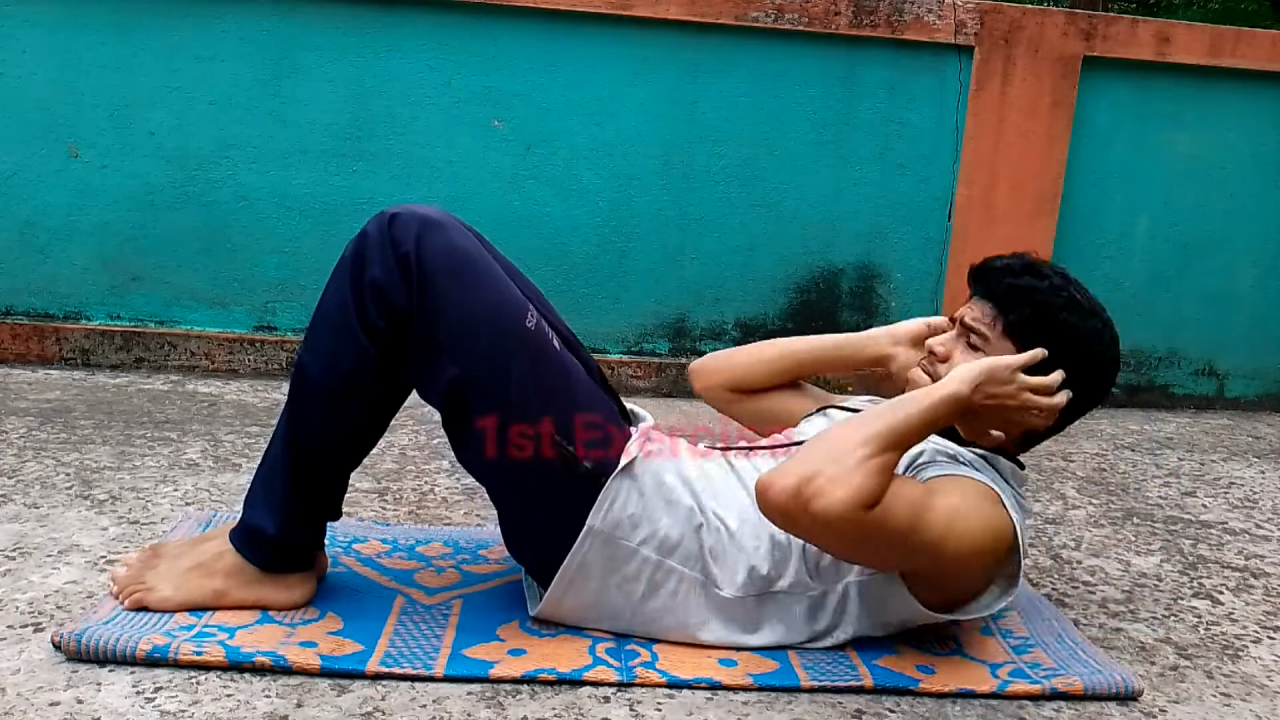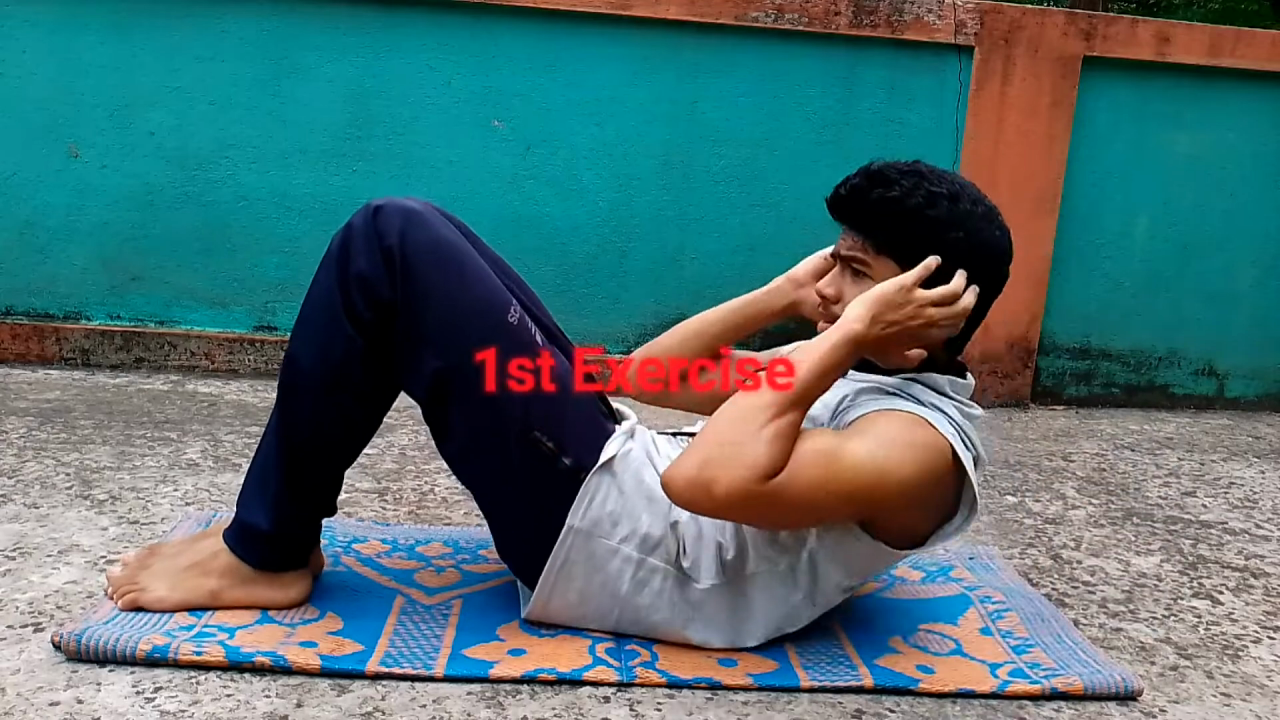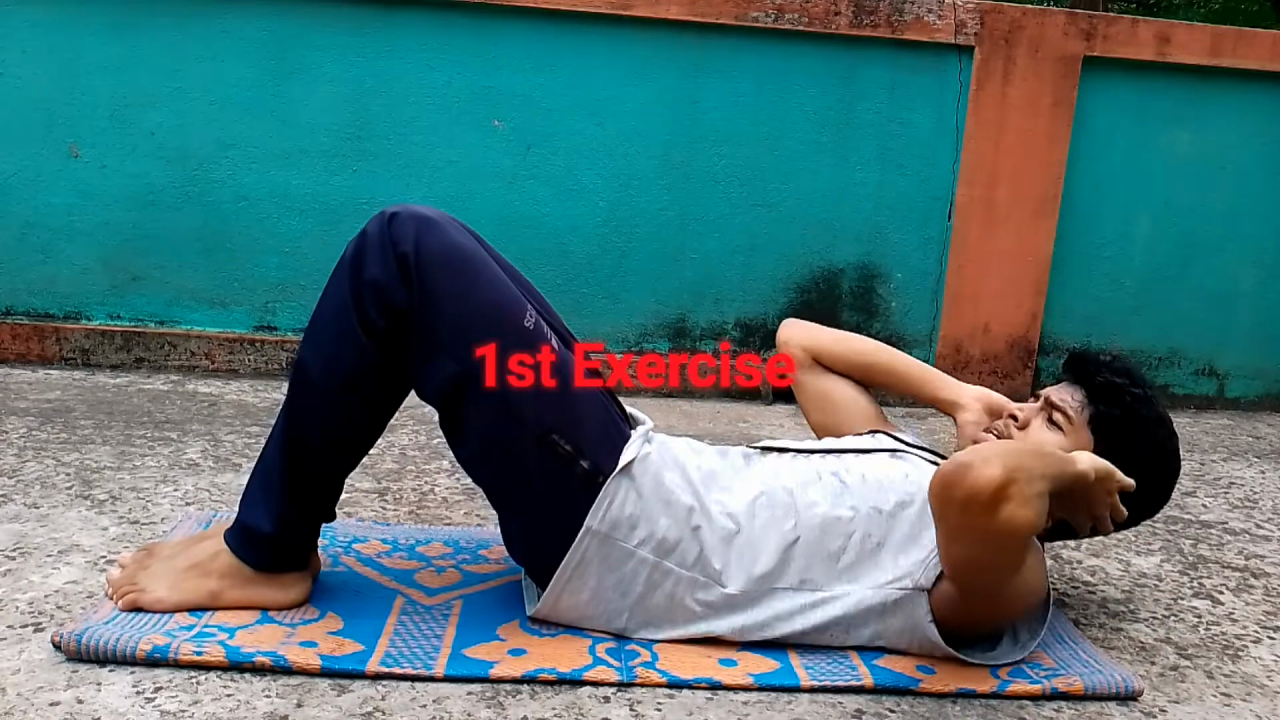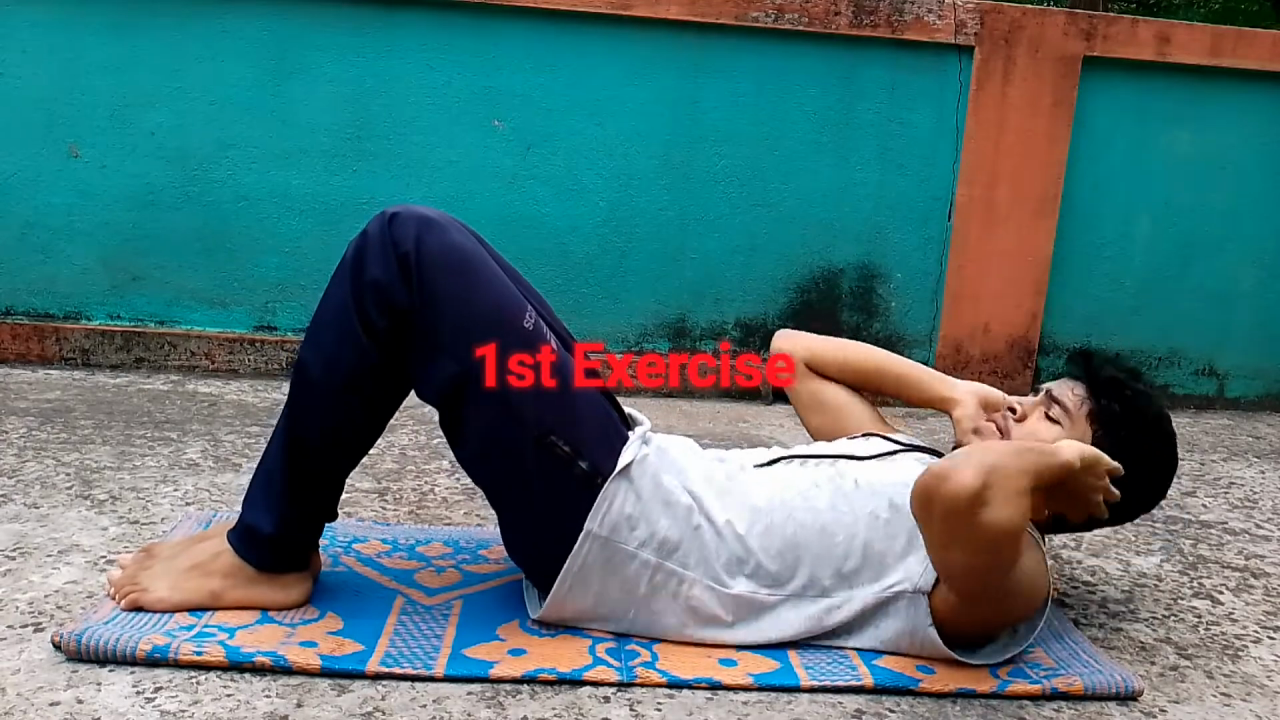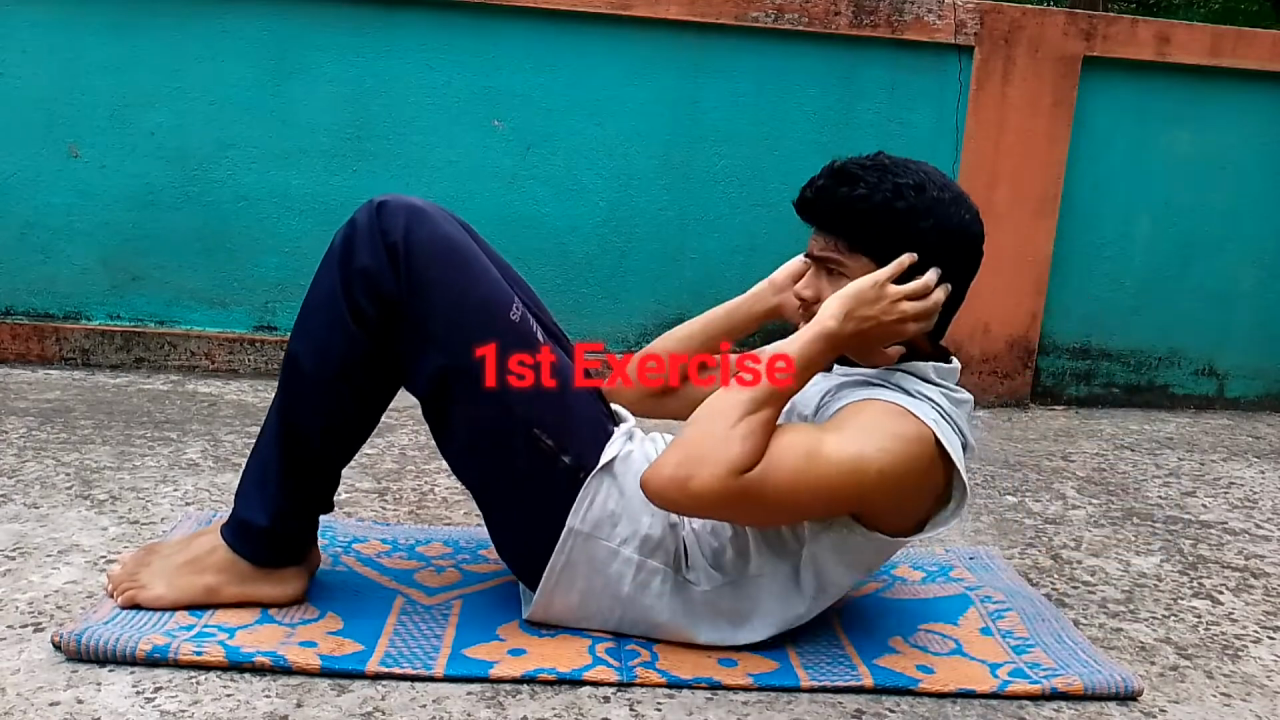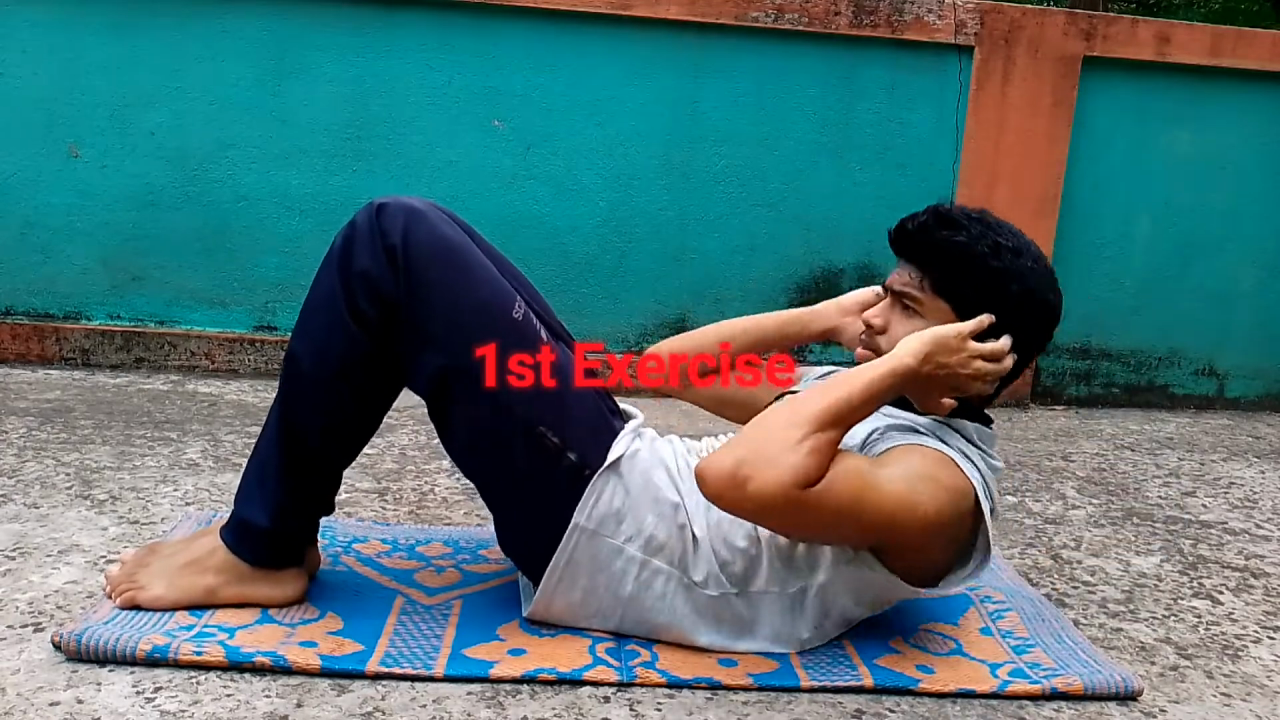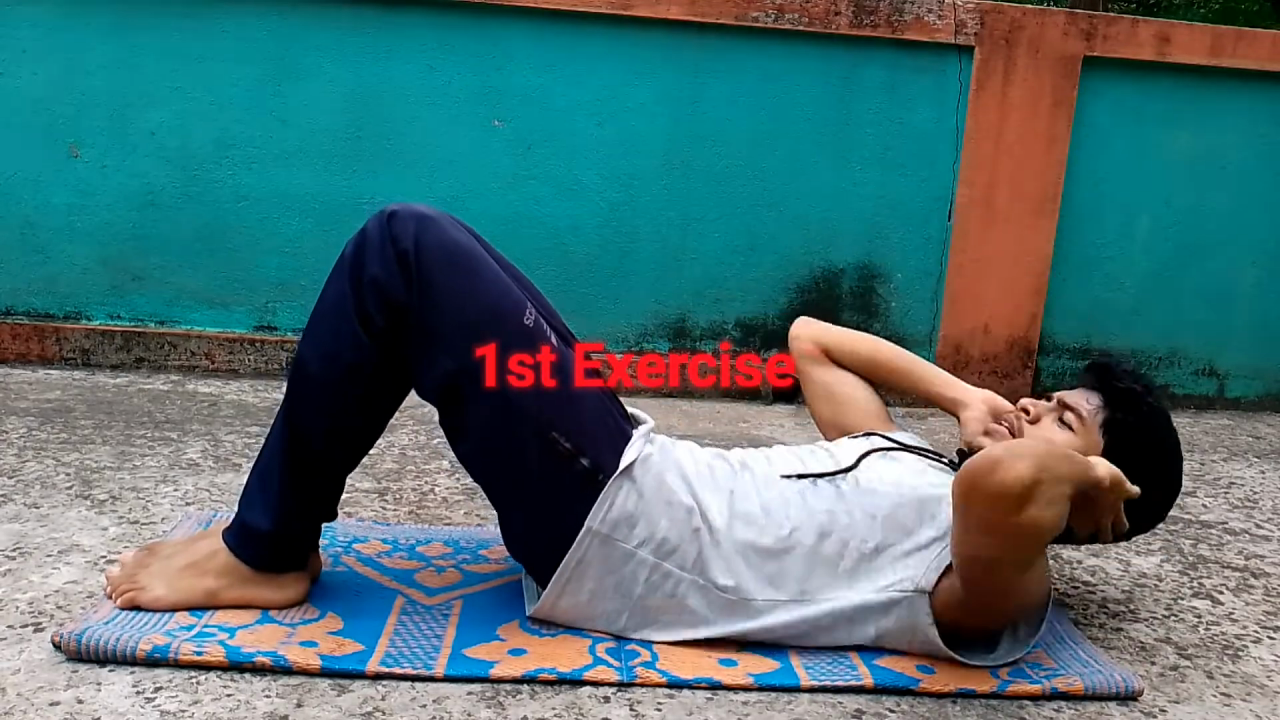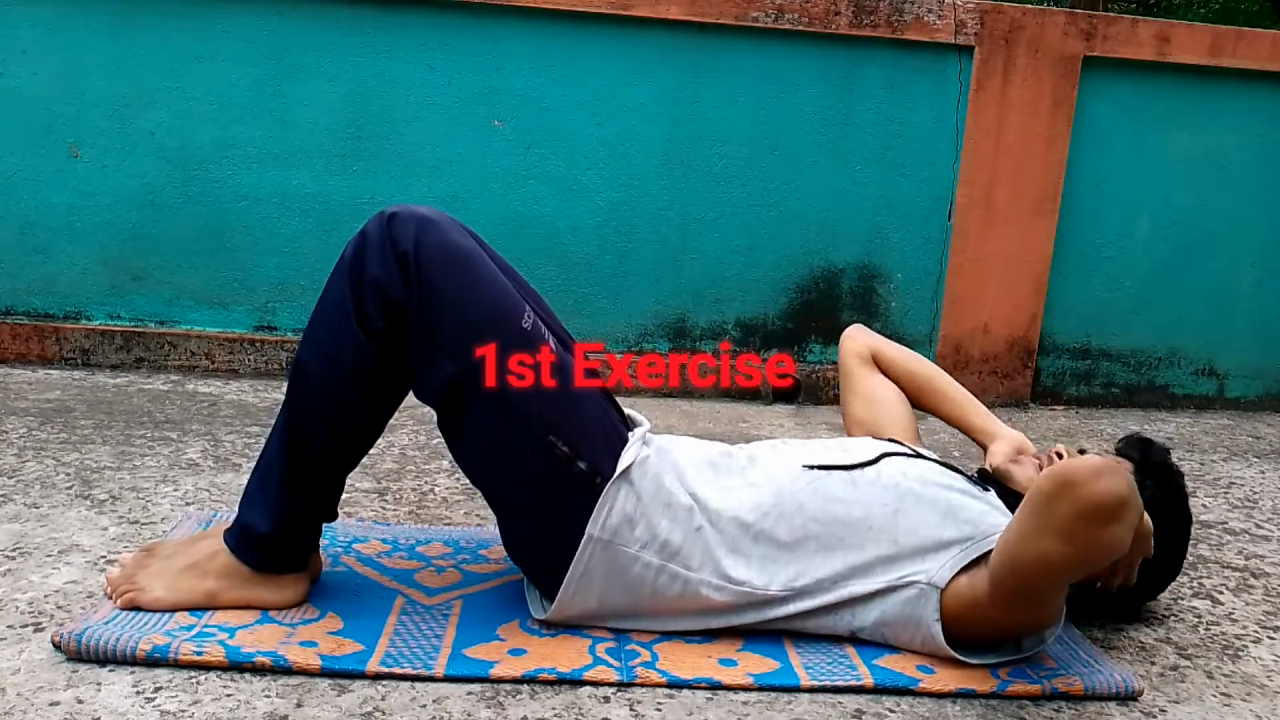
dt=0.5s
person 1, frame 1
left shoulder: (978, 521)
right shoulder: (903, 425)
left elbow: (795, 494)
right elbow: (715, 376)
left wrist: (941, 399)
right wrist: (883, 349)
left hip: (610, 539)
right hip: (639, 480)
left knee: (408, 250)
right knee: (417, 251)
left ankle: (270, 555)
right ankle: (288, 537)
person 1, frame 2
left shoulder: (920, 449)
right shoulder: (863, 377)
left elbow: (706, 479)
right elbow: (650, 367)
left wrist: (845, 333)
right wrist: (784, 295)
left hip: (598, 536)
right hip: (617, 476)
left knee: (390, 244)
right knee: (408, 239)
left ankle: (266, 556)
right ankle: (276, 535)
person 1, frame 3
left shoulder: (996, 585)
right shoulder: (905, 459)
left elbow: (985, 482)
right elbow: (799, 340)
left wrist: (1066, 470)
right wrist: (957, 395)
left hip: (614, 529)
right hip: (637, 478)
left knee: (409, 250)
right knee: (414, 248)
left ankle: (265, 555)
right ankle: (276, 531)
person 1, frame 4
left shoulder: (1000, 582)
right shoulder: (908, 457)
left elbow: (961, 492)
right elbow: (795, 349)
left wrist: (1056, 460)
right wrist: (950, 393)
left hip: (614, 532)
right hip: (640, 477)
left knee: (409, 251)
right knee: (412, 251)
left ankle: (269, 555)
right ankle: (277, 533)
person 1, frame 5
left shoulder: (906, 438)
right shoulder: (862, 377)
left elbow: (686, 478)
right elbow: (645, 387)
left wrist: (818, 336)
right wrist: (769, 300)
left hip: (598, 539)
right hip: (612, 485)
left knee: (396, 238)
right knee: (404, 244)
left ankle: (261, 552)
right ankle: (279, 533)
person 1, frame 6
left shoulder: (939, 489)
right shoulder: (882, 405)
left elbow: (740, 478)
right elbow: (668, 361)
left wrist: (893, 367)
right wrist: (826, 319)
left hip: (602, 535)
right hip: (628, 476)
left knee: (395, 241)
right knee: (404, 239)
left ankle: (261, 551)
right ankle: (277, 531)
person 1, frame 7
left shoulder: (995, 584)
right shoulder: (912, 460)
left elbow: (1006, 490)
right elbow: (808, 338)
left wrist: (1076, 467)
right wrist: (963, 396)
left hip: (612, 530)
right hip: (636, 481)
left knee: (408, 248)
right knee: (412, 246)
left ankle: (265, 555)
right ankle: (274, 533)
person 1, frame 8
left shoulder: (1008, 598)
right shoulder: (937, 486)
left elbow: (1092, 495)
right elbow: (860, 345)
left wrist: (1104, 498)
right wrist: (996, 435)
left hip: (612, 531)
right hip: (639, 473)
left knee: (406, 251)
right knee: (410, 250)
left ankle: (265, 556)
right ankle: (275, 535)
